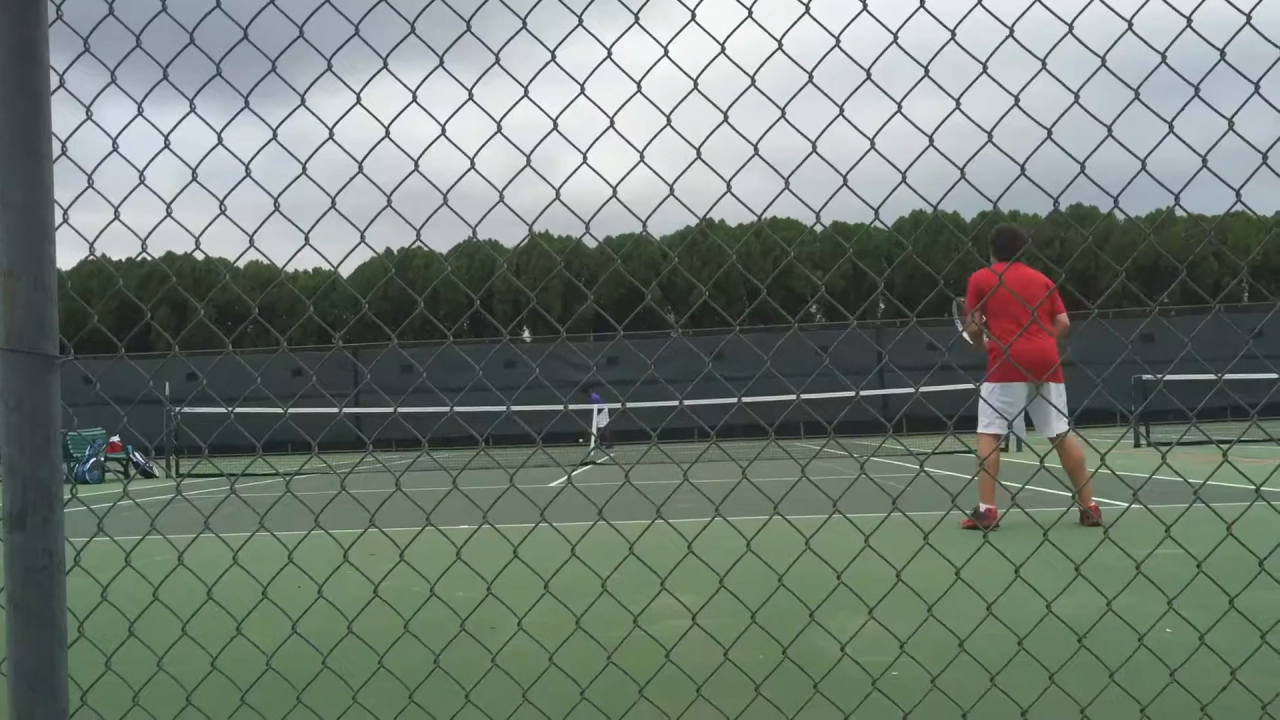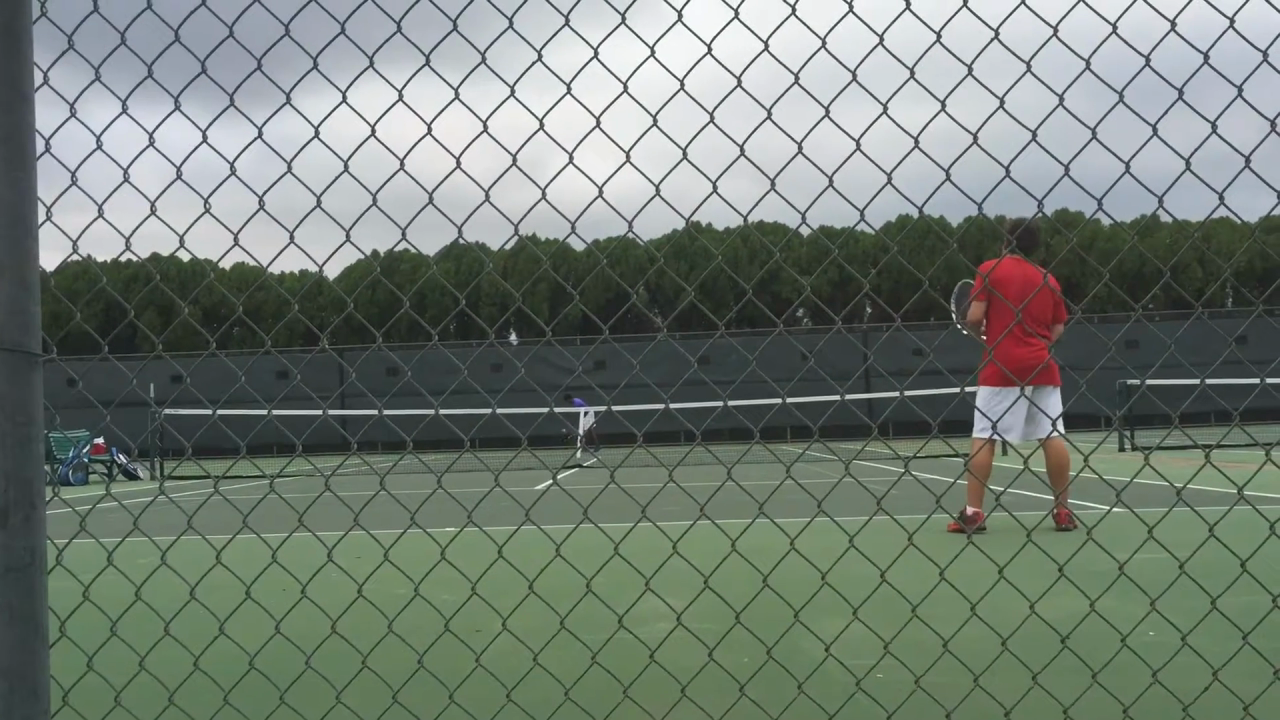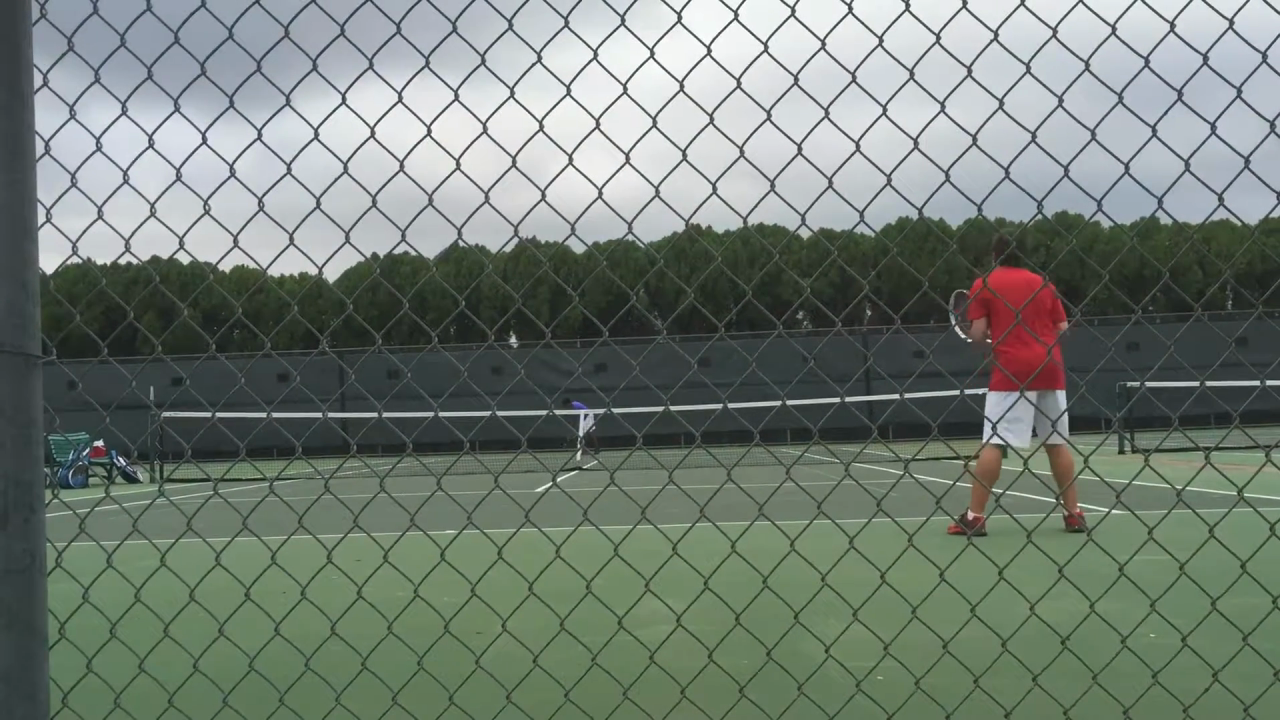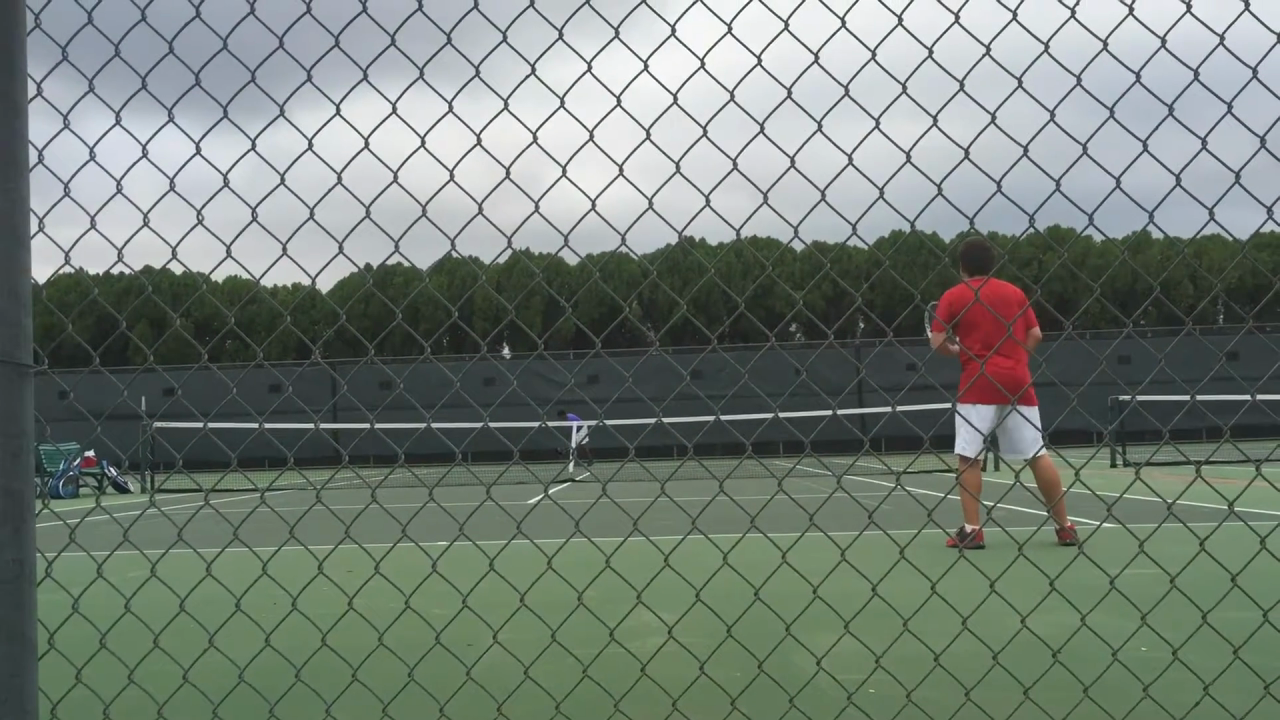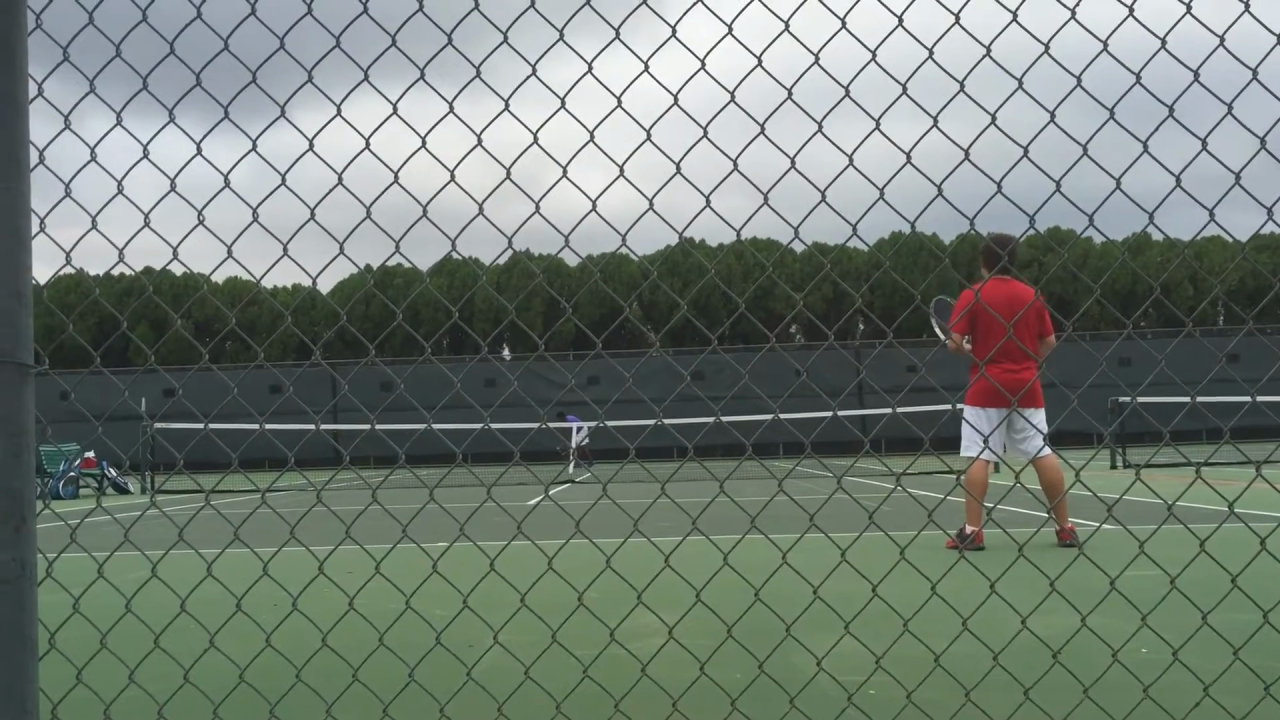
dt=1s
person 1, frame 1
left shoulder: (980, 278)
right shoulder: (1041, 279)
left elbow: (973, 326)
right elbow: (1063, 323)
left wrist: (982, 340)
left hip: (1007, 364)
right hip: (1046, 361)
left knee: (989, 434)
right knee: (1062, 434)
left ankle: (987, 509)
right ankle: (1088, 506)
person 1, frame 2
left shoulder: (989, 270)
right shoulder: (1048, 279)
left elbow: (974, 316)
right elbow: (1057, 330)
left wrist: (982, 331)
left hip: (1001, 368)
right hip: (1042, 366)
left knee: (984, 438)
right knee: (1053, 436)
left ankle: (973, 512)
right ankle: (1063, 511)
person 1, frame 3
left shoulder: (984, 284)
right shoulder: (1043, 284)
left elbow: (978, 333)
right elbow: (1062, 328)
left wrist: (989, 340)
left hip: (1011, 371)
right hip: (1049, 369)
left knee: (994, 442)
right knee: (1057, 442)
left ankle: (974, 516)
right ankle: (1073, 513)
person 1, frame 4
left shoulder: (954, 296)
right shoulder: (1015, 292)
left elbow: (937, 343)
right elbow: (1035, 335)
left hip: (980, 385)
right hip: (1018, 382)
left knee: (969, 456)
right knee: (1038, 454)
left ankle: (972, 529)
right ankle: (1064, 526)
person 1, frame 5
left shoulder: (971, 296)
right shoulder: (1033, 296)
left elbow: (954, 343)
right elbow: (1049, 342)
left hip: (986, 387)
right hip: (1026, 387)
left knee: (977, 457)
right knee: (1042, 454)
left ankle: (973, 531)
right ankle: (1065, 528)
